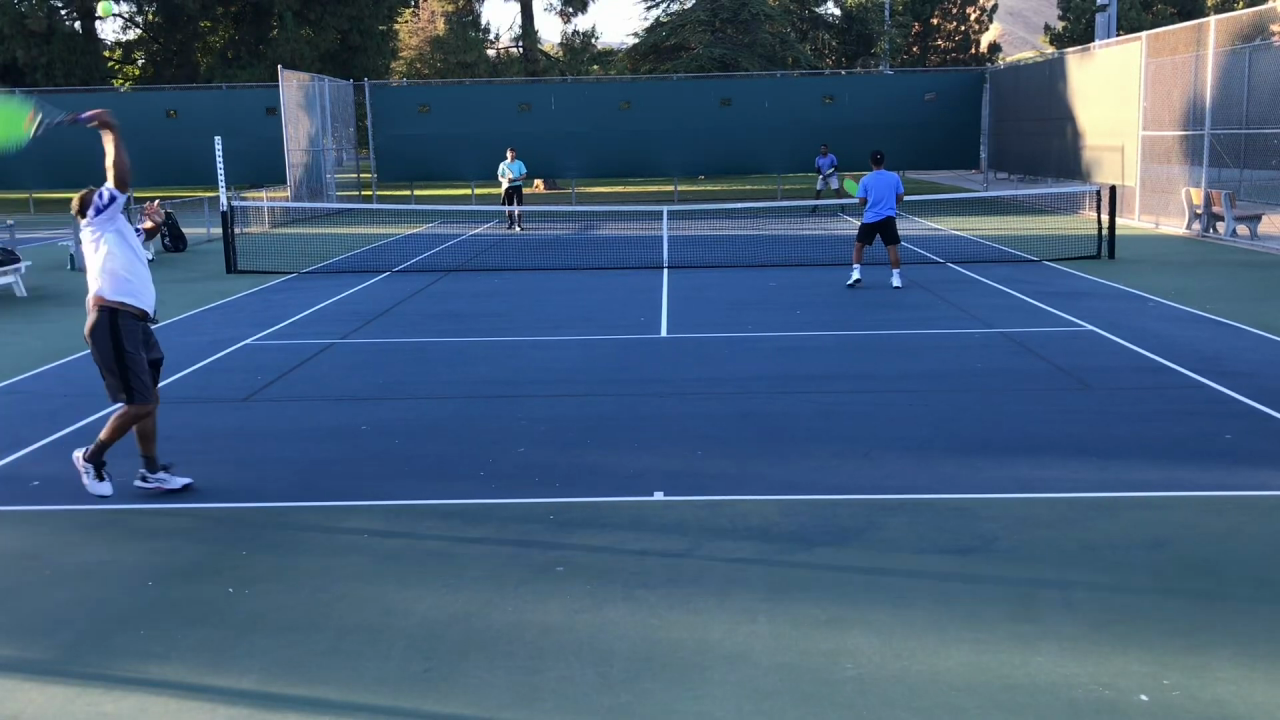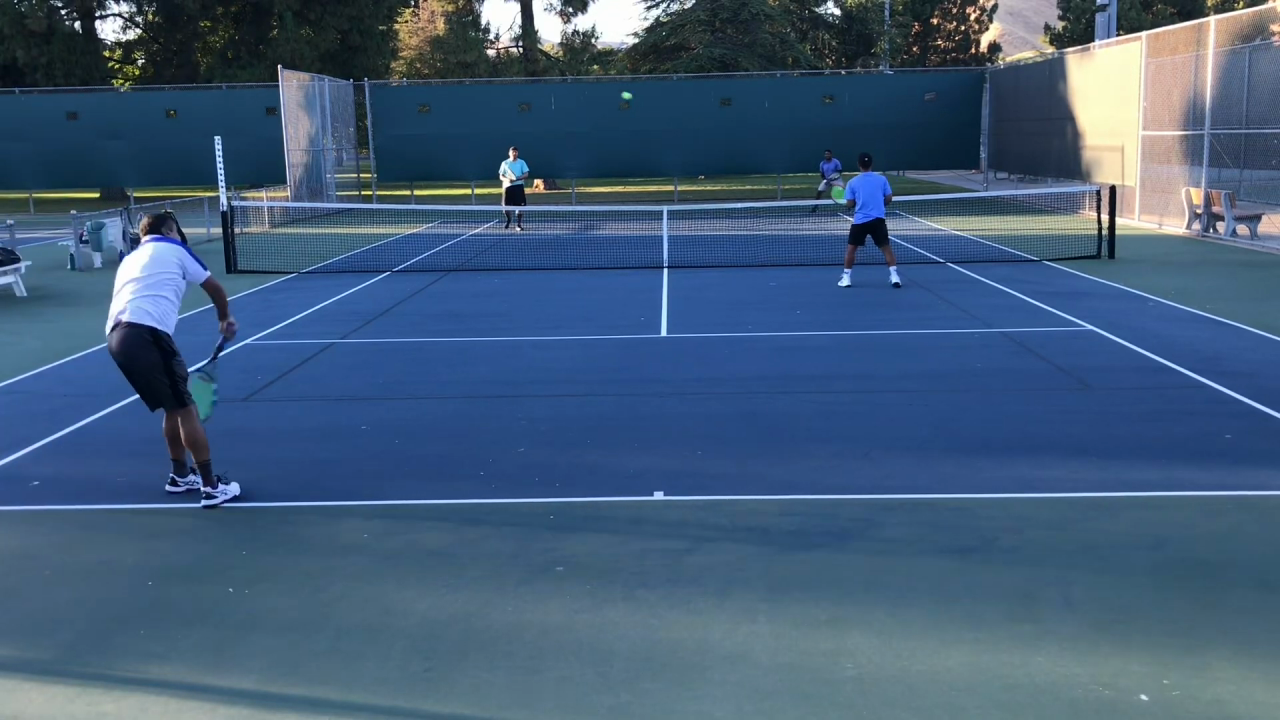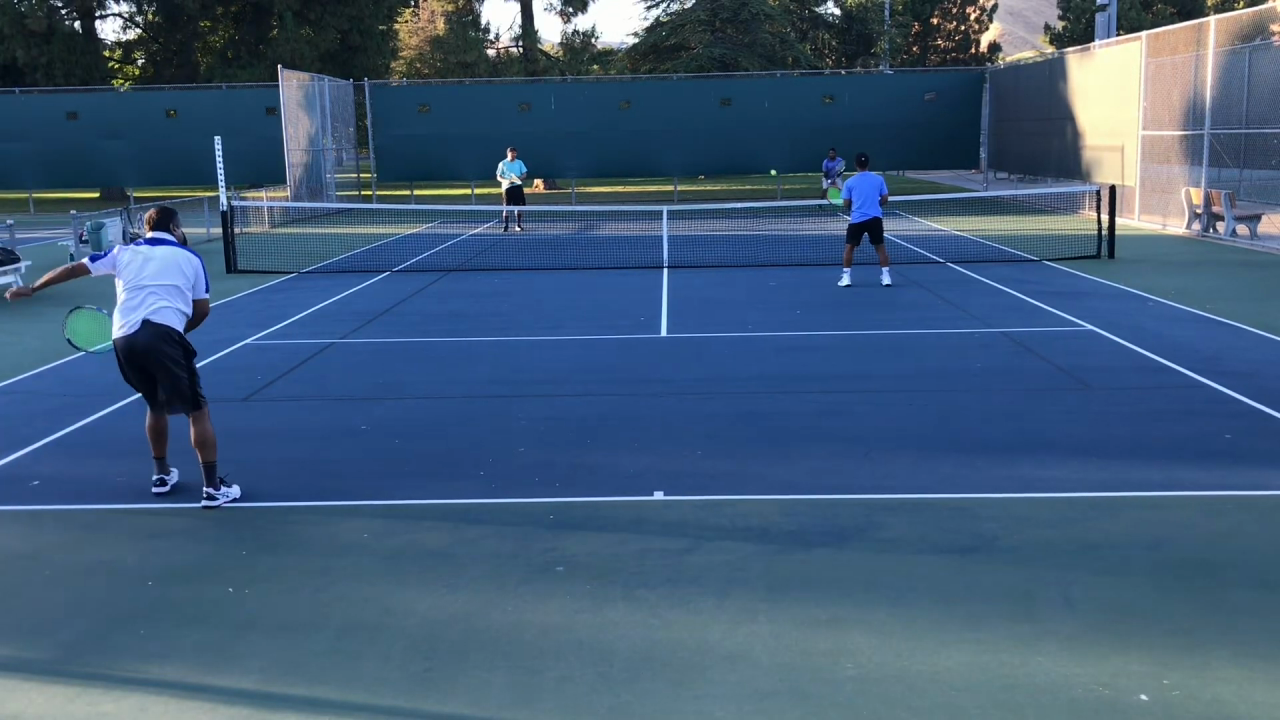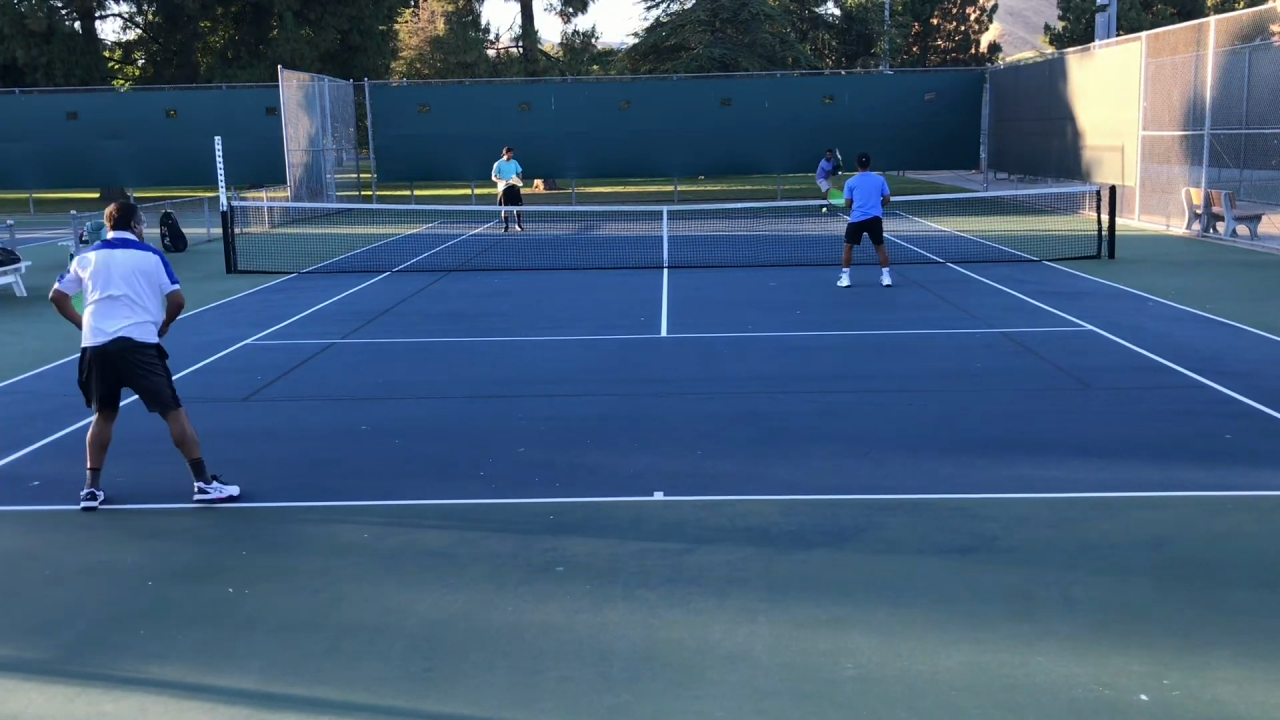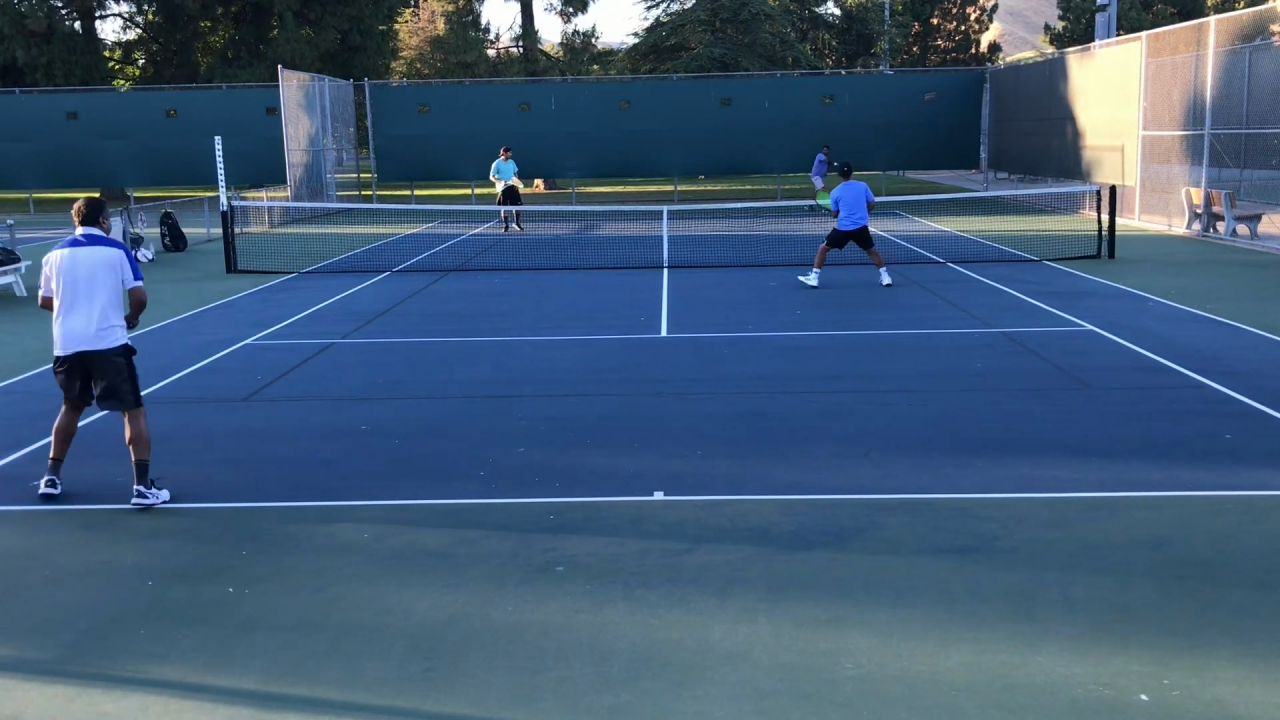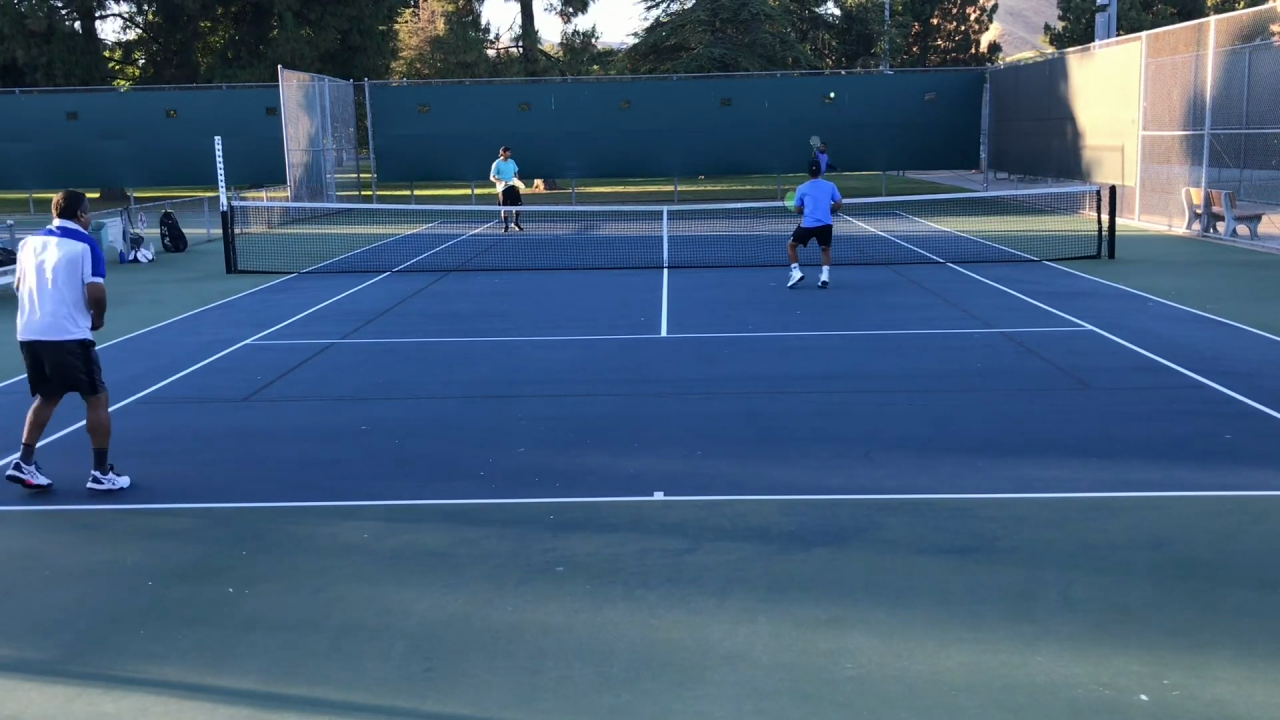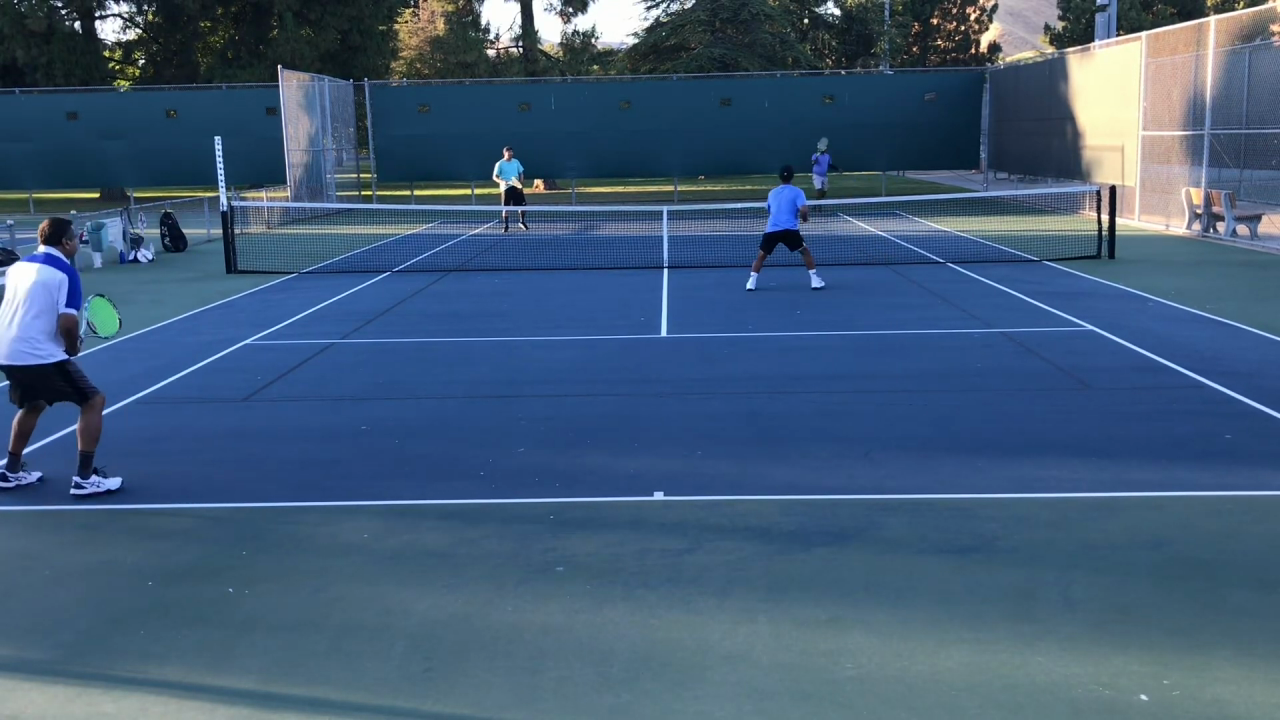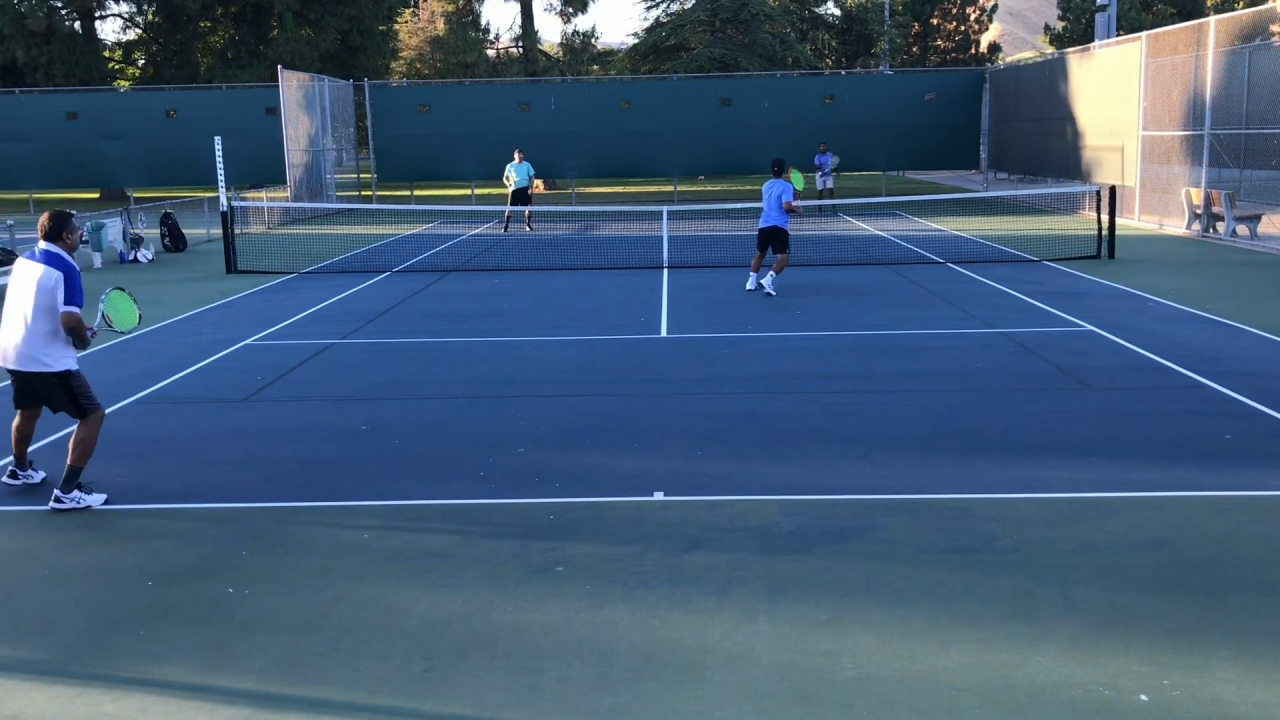
dt=0.3s
person 1, frame 1
left shoulder: (114, 229)
right shoulder: (101, 218)
left elbow: (146, 233)
right elbow: (118, 175)
left wrist: (153, 222)
right wrist: (110, 130)
left hip: (133, 322)
right hip: (115, 321)
left knee: (147, 401)
right knee: (140, 406)
left ankle: (152, 470)
right ankle: (93, 456)
person 1, frame 2
left shoulder: (130, 261)
right shoulder: (174, 249)
right elbow: (214, 288)
right wrist: (225, 317)
left hip: (120, 336)
right hip: (145, 334)
left knee: (174, 407)
right knee: (184, 408)
left ankle: (180, 474)
right ankle: (210, 485)
person 1, frame 3
left shoulder: (122, 253)
right shoulder: (190, 258)
left elbow: (71, 270)
right elbow: (202, 310)
left wrist: (31, 289)
left hip: (125, 340)
right hip: (163, 335)
left knee: (158, 404)
right knee: (197, 410)
left ankle: (162, 474)
right ankle: (213, 487)
person 1, frame 4
left shoulder: (86, 258)
right shoulder: (152, 256)
left elbow: (56, 296)
right elbow: (176, 301)
left wrist: (81, 322)
right wrist: (161, 326)
left hip: (95, 346)
right hip: (138, 344)
left knee: (104, 414)
right knee: (173, 412)
left ankle: (92, 488)
right ankle: (204, 483)
person 1, frame 5
left shoulder: (54, 256)
right shoulder: (117, 251)
left elbow: (46, 302)
right elbow: (139, 297)
right wrist: (132, 317)
left hip: (66, 347)
right hip: (108, 346)
left knee: (72, 406)
right knee: (134, 412)
left ankle: (51, 476)
right ankle: (143, 486)
person 1, frame 6
left shoulder: (29, 242)
right shoulder: (86, 245)
left elbow: (20, 286)
right elbow: (96, 294)
right wrist: (98, 317)
left hip: (30, 334)
right hip: (68, 335)
left knee: (47, 398)
right knee: (97, 397)
left ankle: (24, 463)
right ankle: (100, 472)
person 1, frame 7
right shoulder: (66, 273)
right elbow: (67, 323)
right wrist: (72, 345)
right hip: (39, 356)
left knee: (32, 405)
right knee: (93, 401)
right ankle: (85, 475)
person 1, frame 8
right shoulder: (66, 270)
right elbow: (70, 321)
left wrist: (74, 332)
right wrist: (83, 338)
right hip: (47, 362)
left knee: (29, 409)
right knee: (93, 416)
right ankle: (68, 491)
